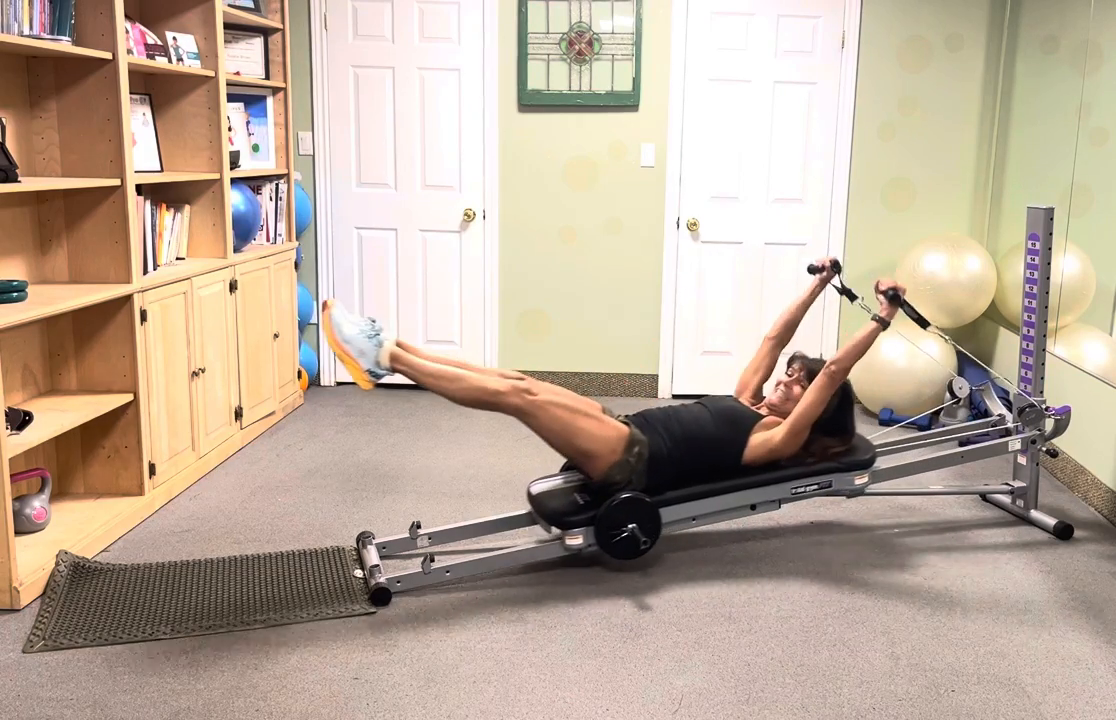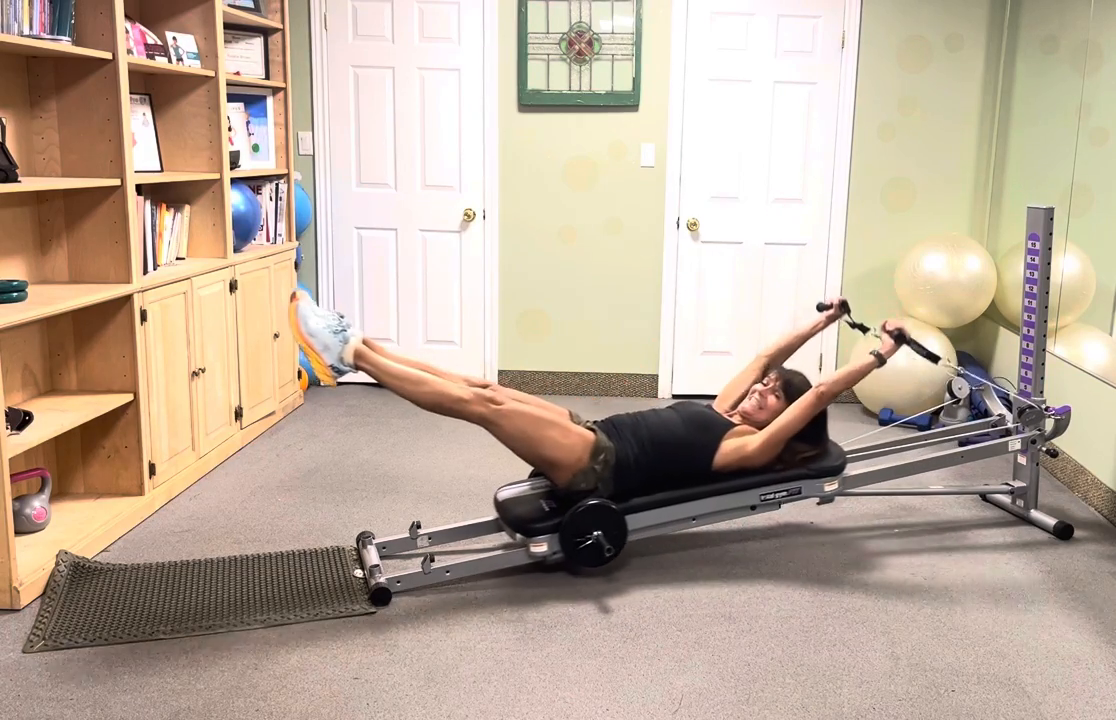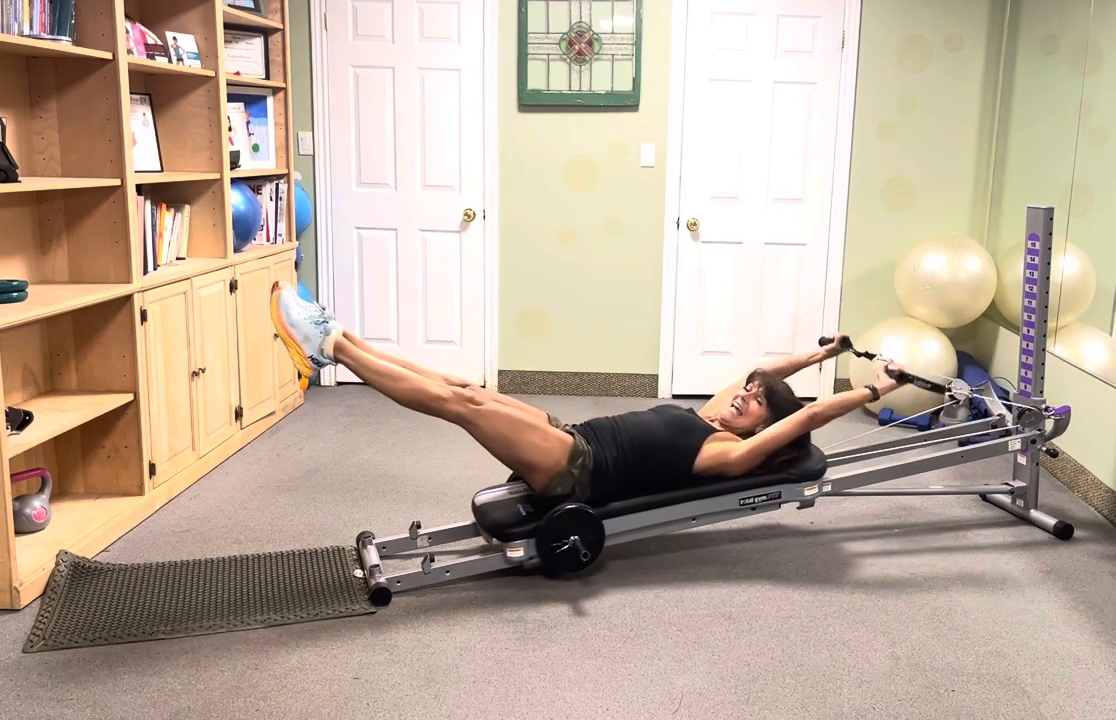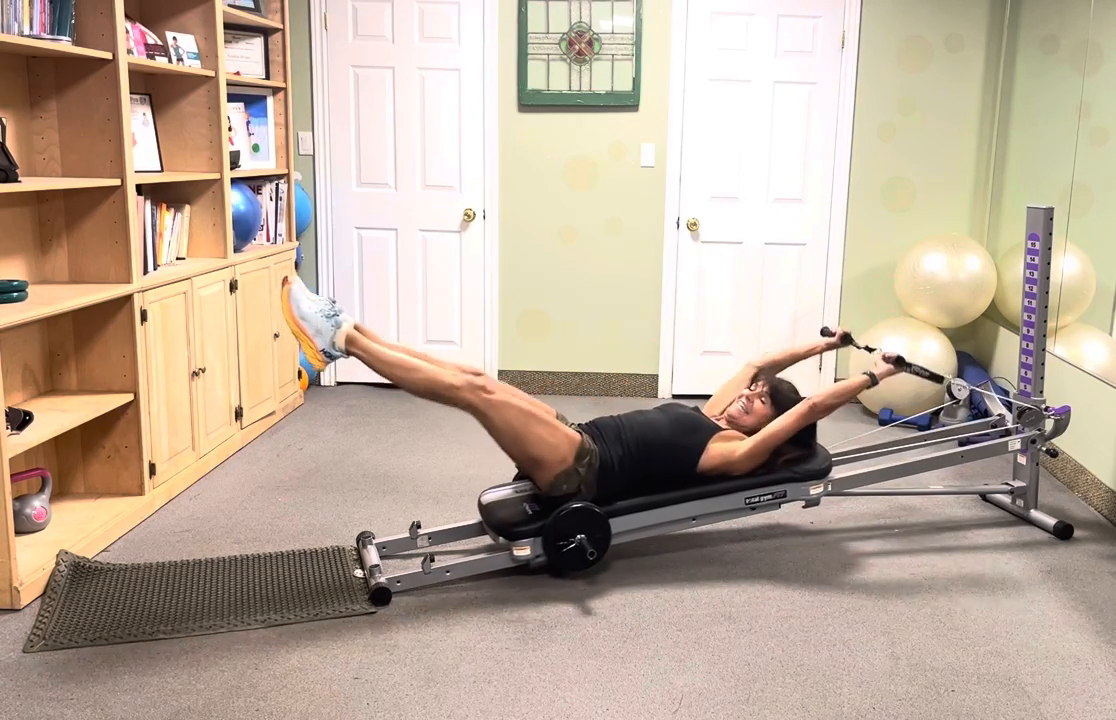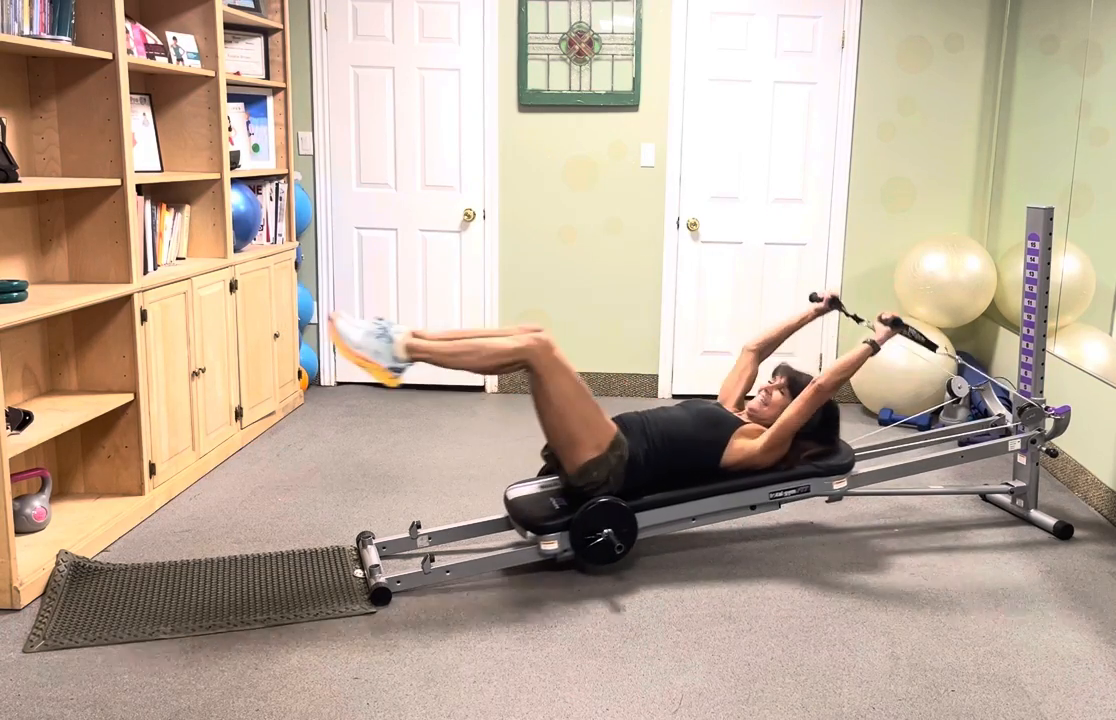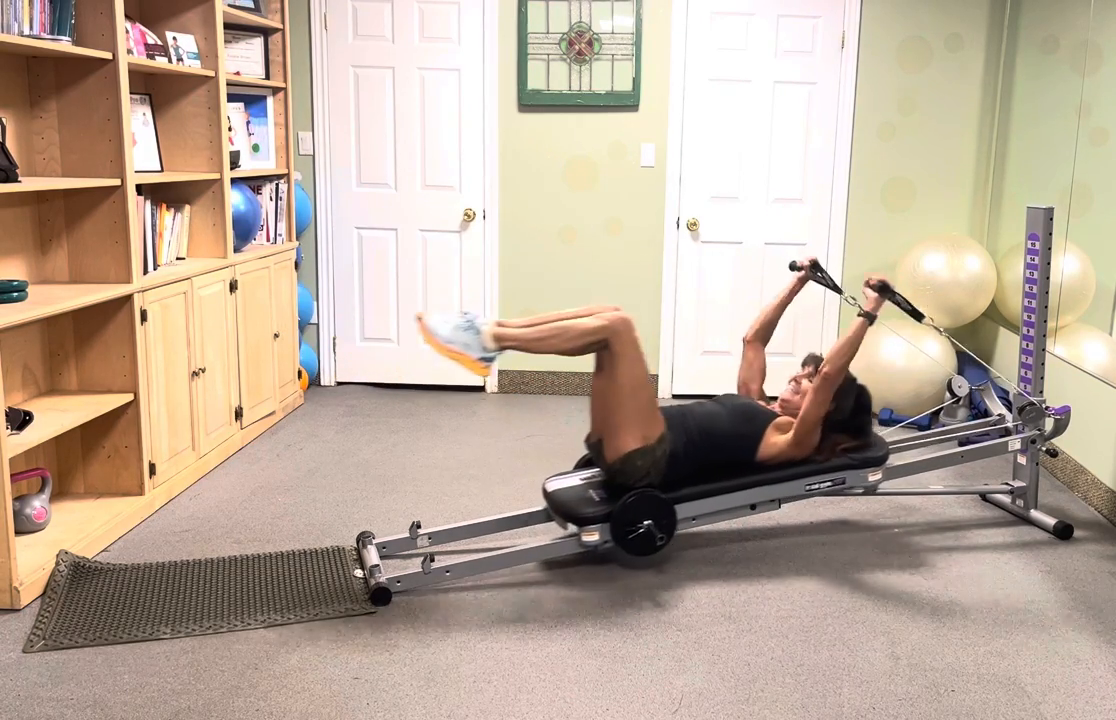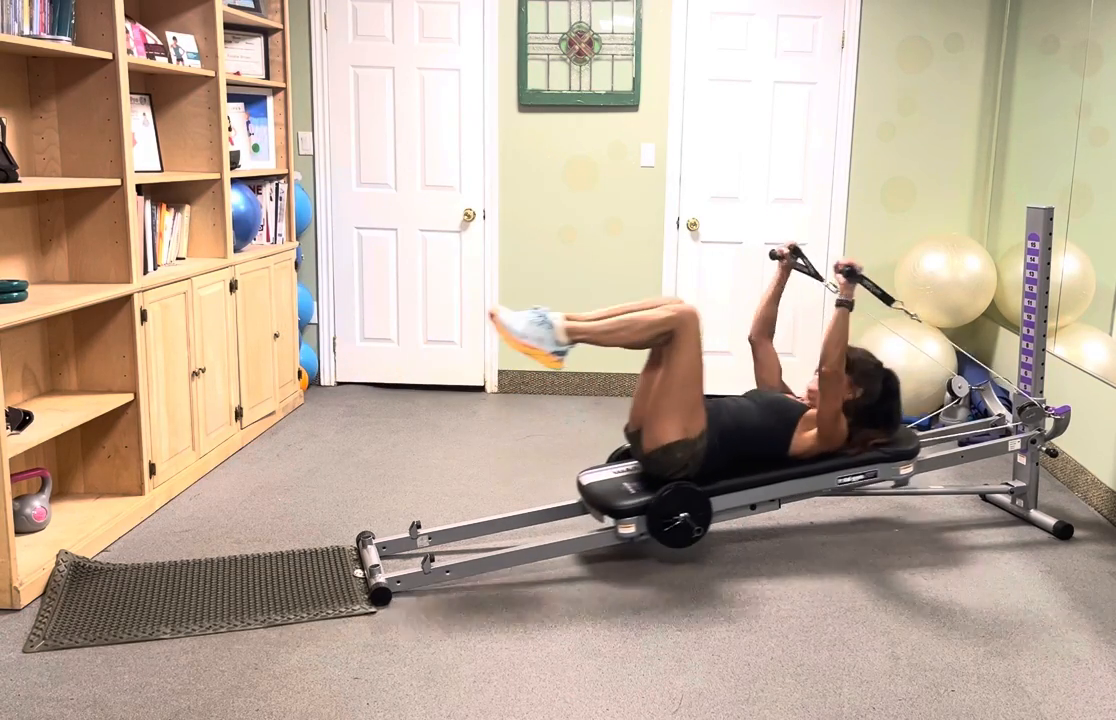
dt=0.2s
person 1, frame 1
left shoulder: (782, 440)
right shoulder: (748, 409)
left elbow: (833, 374)
right elbow: (775, 340)
left wrist: (882, 319)
right wrist: (819, 284)
left hip: (635, 462)
right hip: (628, 435)
left knee: (517, 394)
right knee: (514, 380)
left ankle: (386, 358)
right ankle: (393, 351)
person 1, frame 2
left shoulder: (753, 448)
right shoulder: (724, 416)
left elbow: (819, 393)
right elbow: (766, 358)
left wrist: (880, 355)
right wrist: (824, 320)
left hip: (601, 468)
right hip: (598, 438)
left knee: (481, 401)
right knee: (481, 386)
left ankle: (352, 354)
right ankle: (357, 350)
person 1, frame 3
left shoulder: (734, 454)
right shoulder: (707, 421)
left elbow: (805, 415)
right elbow: (759, 371)
left wrist: (872, 391)
right wrist: (823, 353)
left hip: (579, 471)
right hip: (574, 440)
left knee: (461, 402)
right knee: (462, 388)
left ankle: (332, 346)
right ankle: (338, 341)
person 1, frame 4
left shoulder: (739, 452)
right shoulder: (711, 420)
left elbow: (807, 407)
right elbow: (757, 365)
left wrist: (870, 378)
right wrist: (824, 346)
left hip: (584, 472)
right hip: (580, 442)
left knee: (475, 390)
right knee: (475, 378)
left ankle: (344, 338)
right ankle: (348, 335)
person 1, frame 5
left shoulder: (763, 446)
right shoulder: (730, 413)
left elbow: (818, 388)
right elbow: (754, 349)
left wrist: (872, 344)
right wrist: (814, 312)
left hip: (608, 467)
right hip: (605, 446)
left knee: (536, 347)
right knee: (530, 336)
left ankle: (401, 349)
right ankle: (403, 341)
person 1, frame 6
left shoulder: (796, 441)
right shoulder: (757, 407)
left elbow: (831, 378)
right elbow: (754, 338)
left wrist: (867, 316)
left hip: (645, 459)
right hip: (622, 446)
left knee: (616, 325)
right knee: (607, 316)
left ankle: (489, 340)
right ankle: (487, 333)
person 1, frame 7
left shoulder: (830, 431)
right shoulder: (782, 398)
left elbow: (833, 366)
right elbow: (760, 335)
left wrist: (845, 301)
right wrist: (783, 273)
left hip: (682, 453)
right hip: (654, 437)
left knee: (682, 317)
right knee: (670, 308)
left ankle: (562, 334)
right ankle: (560, 326)
